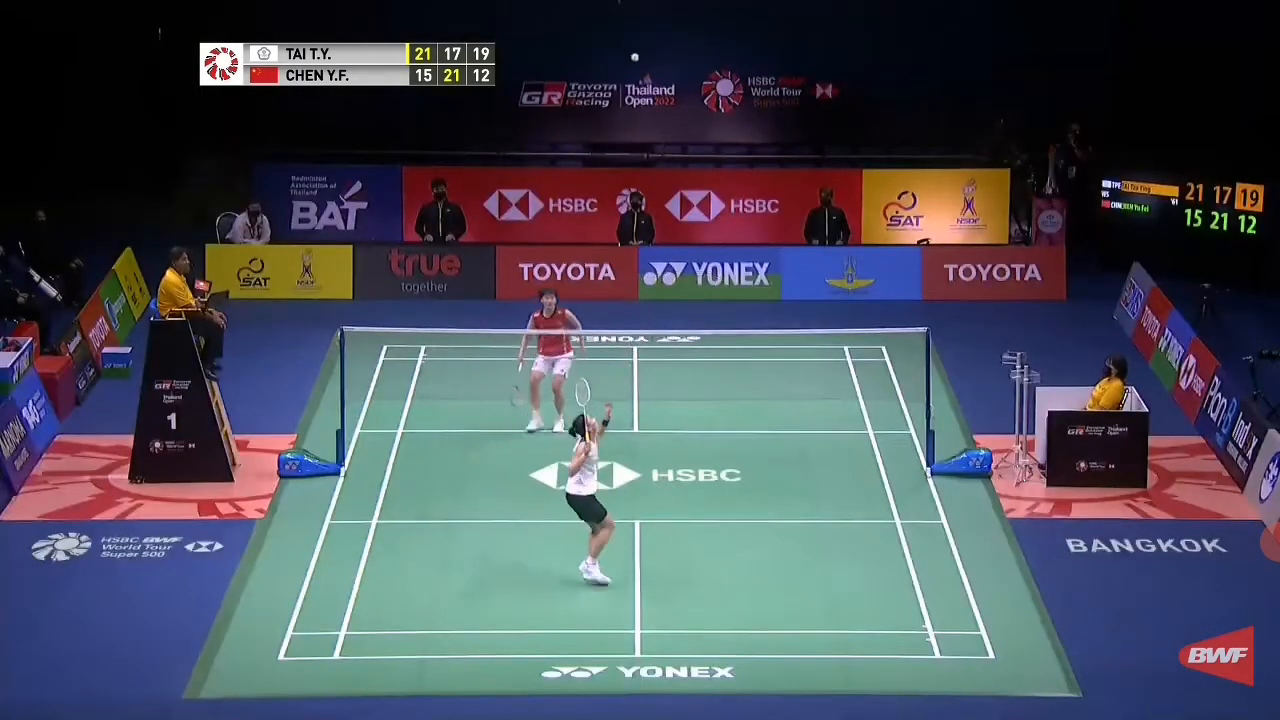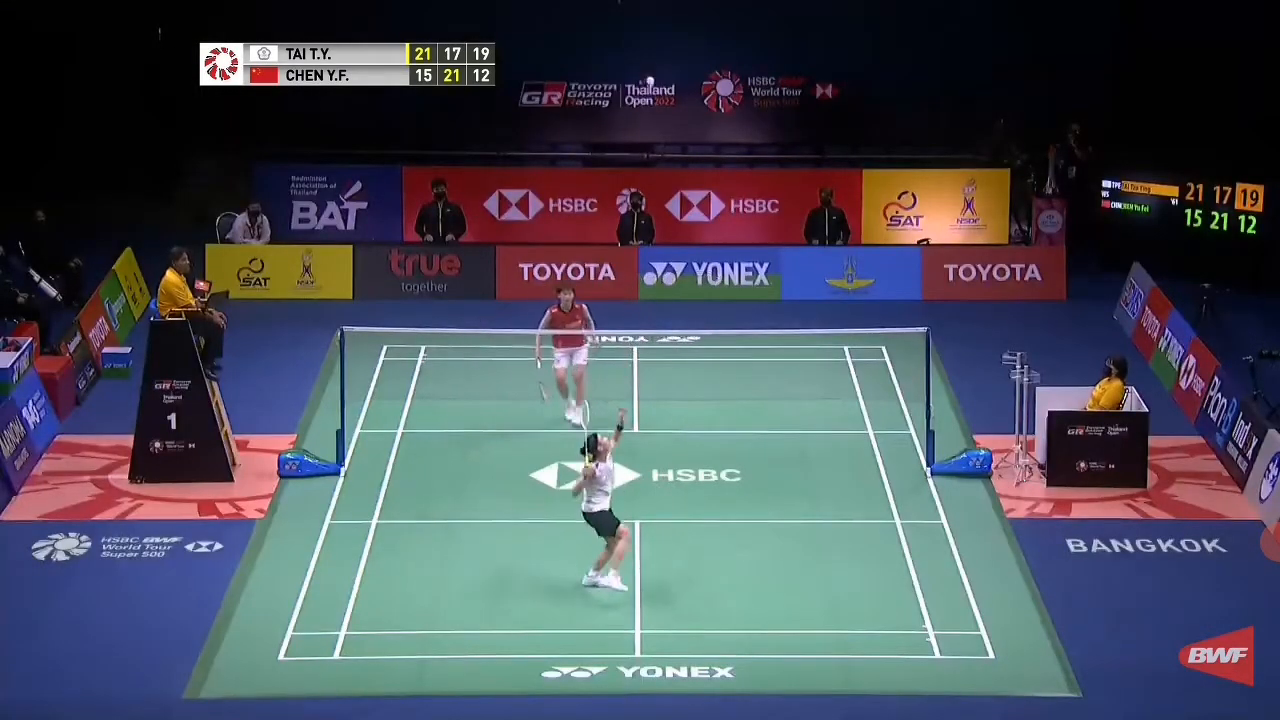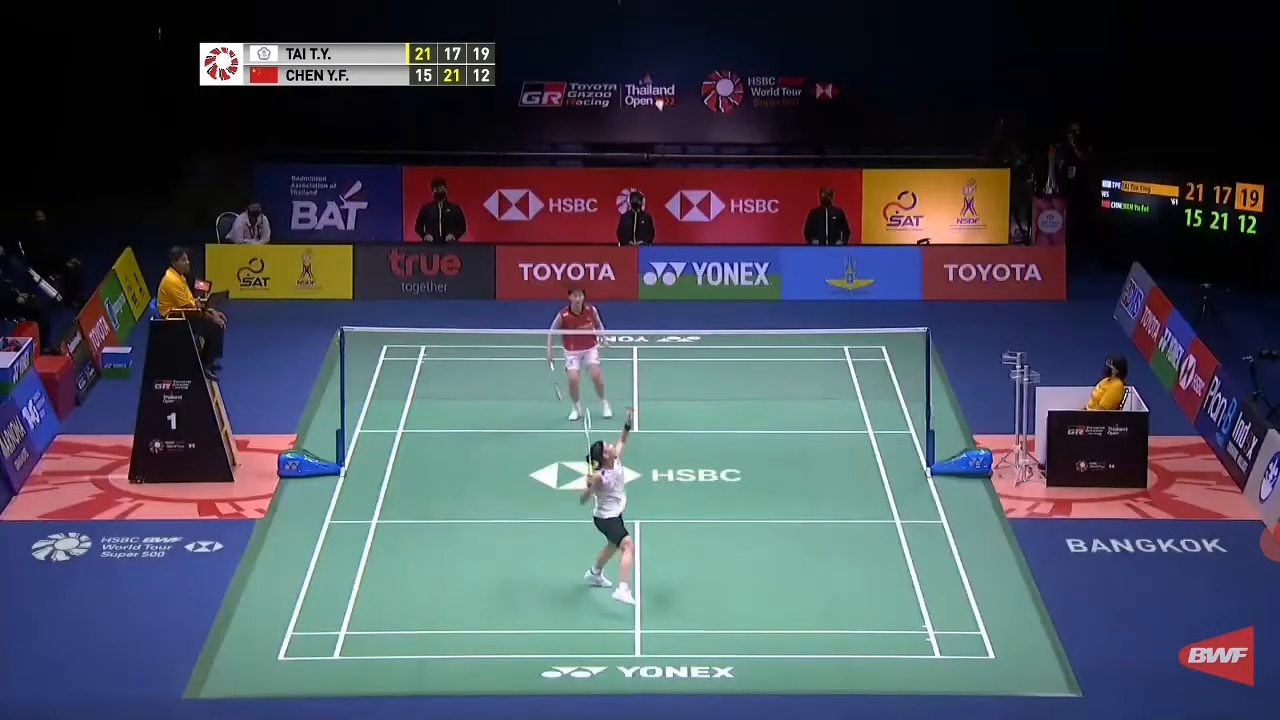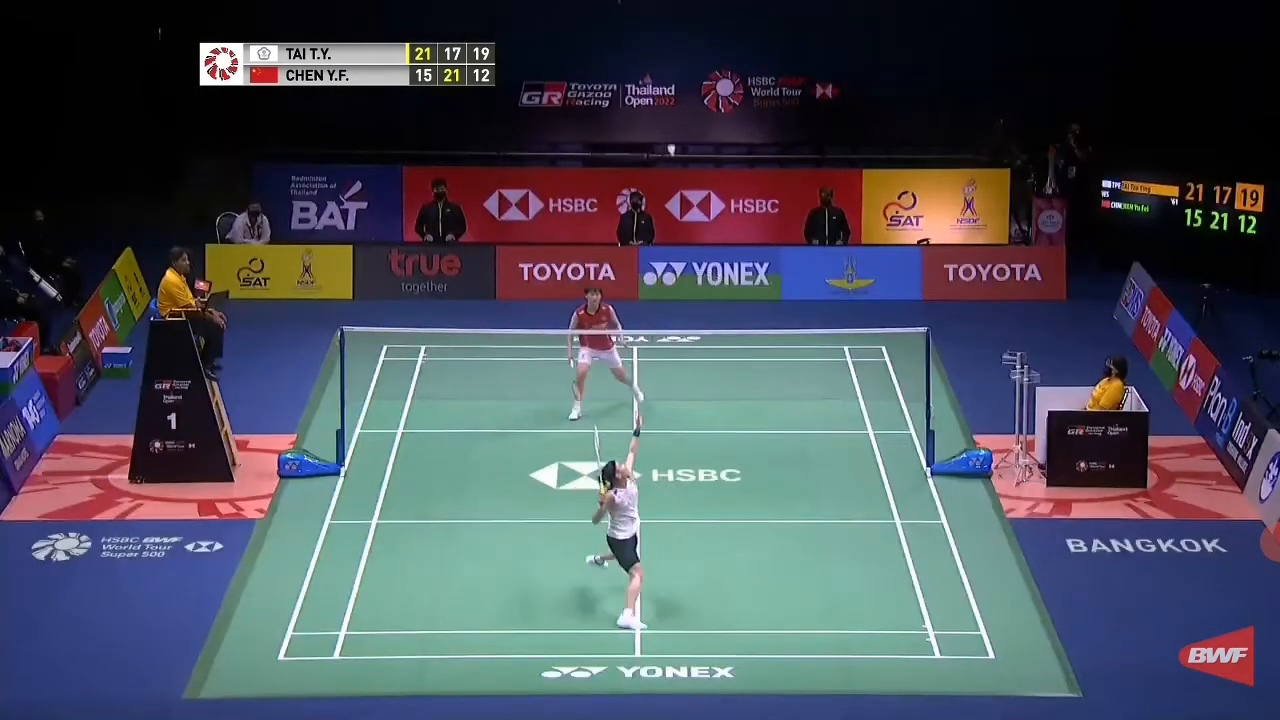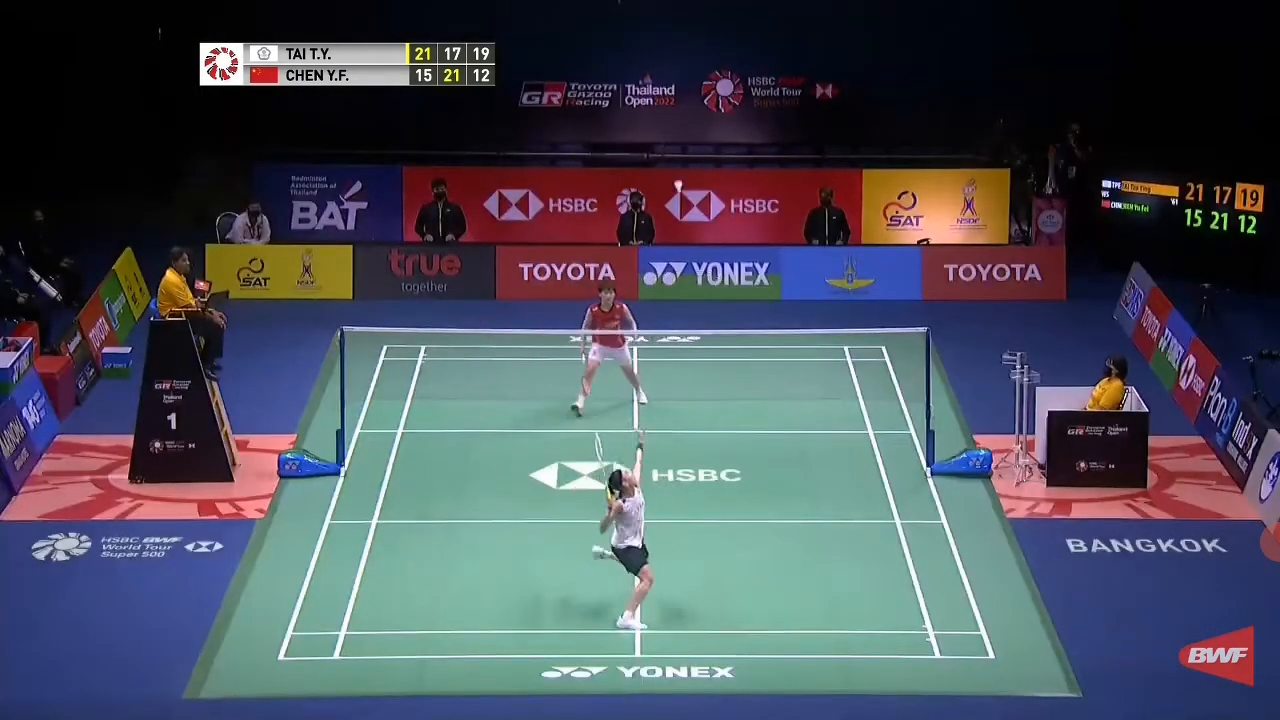
dt=0.1s
person 1, frame 1
left shoulder: (589, 441)
right shoulder: (584, 446)
left elbow: (599, 431)
right elbow: (572, 471)
left wrist: (607, 419)
right wrist: (584, 455)
left hip: (579, 494)
right hip: (580, 495)
left knee: (597, 529)
right knee: (609, 525)
left ankle: (590, 567)
right ankle: (590, 564)
person 1, frame 2
left shoulder: (608, 456)
right shoulder: (593, 468)
left elbow: (615, 440)
right elbow: (575, 492)
left wrist: (621, 424)
right wrist: (585, 479)
left hip: (603, 509)
right hip: (595, 512)
left knee: (612, 544)
right knee: (625, 535)
left ankle: (593, 575)
right ankle: (613, 577)
person 1, frame 3
left shoulder: (616, 460)
right shoulder: (599, 476)
left elbow: (622, 442)
right elbow: (583, 500)
left wrist: (628, 424)
right wrist: (590, 487)
left hip: (615, 514)
right hip: (606, 518)
left knee: (615, 545)
right knee: (629, 547)
left ankle: (594, 573)
right ankle: (623, 590)
person 1, frame 4
left shoulder: (630, 480)
right shoulder: (611, 496)
left elbow: (632, 453)
right elbow: (595, 520)
left wrist: (636, 432)
right wrist: (602, 505)
left hip: (631, 533)
right hip: (620, 538)
left knee: (626, 556)
right knee: (638, 575)
left ankle: (598, 559)
right ankle: (628, 617)
person 1, frame 5
left shoulder: (636, 487)
right shoulder: (619, 504)
left elbow: (638, 464)
right elbow: (602, 529)
left wrist: (640, 446)
right wrist: (610, 513)
left hip: (637, 542)
right hip: (626, 547)
left knee: (642, 559)
right knee: (648, 577)
left ankle: (605, 552)
right ankle: (628, 618)
